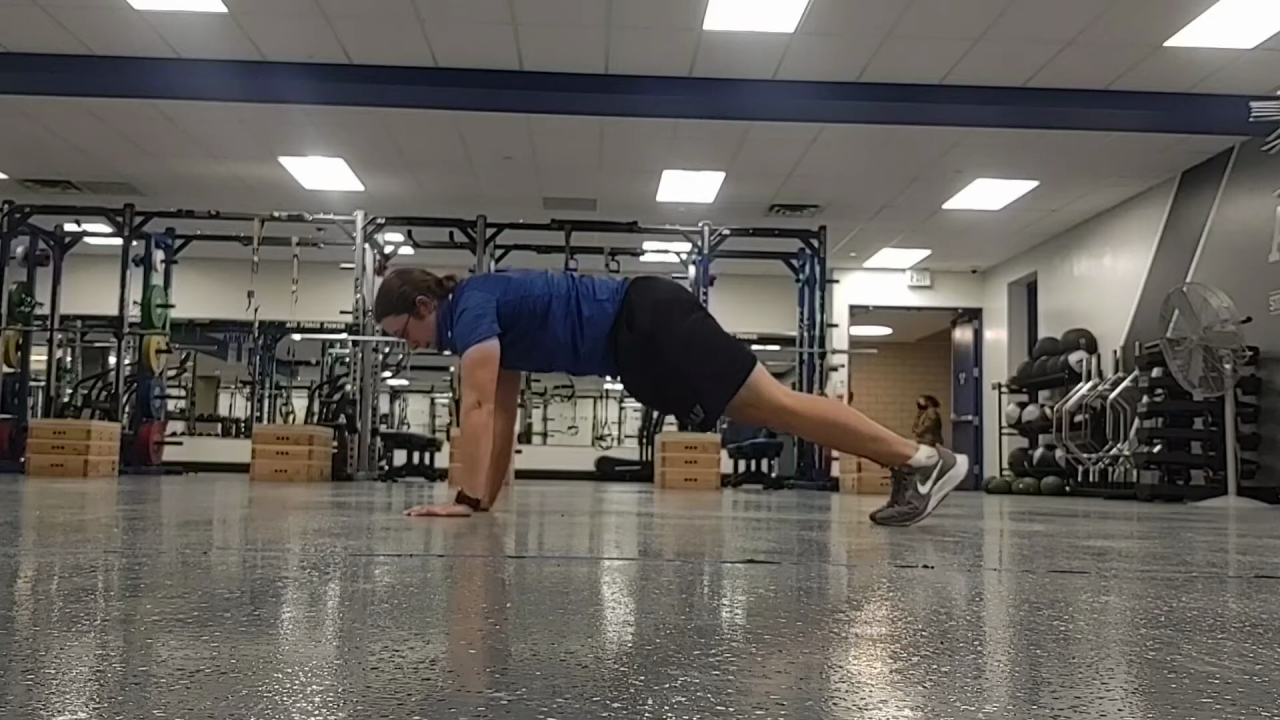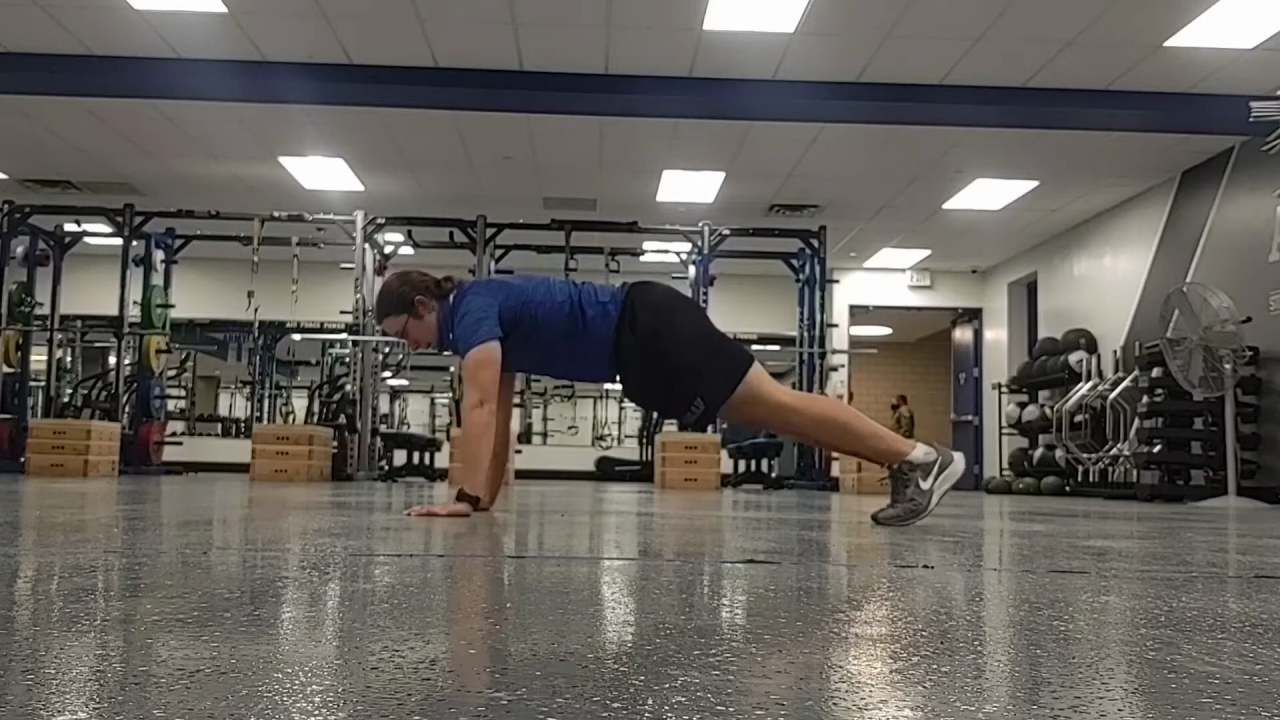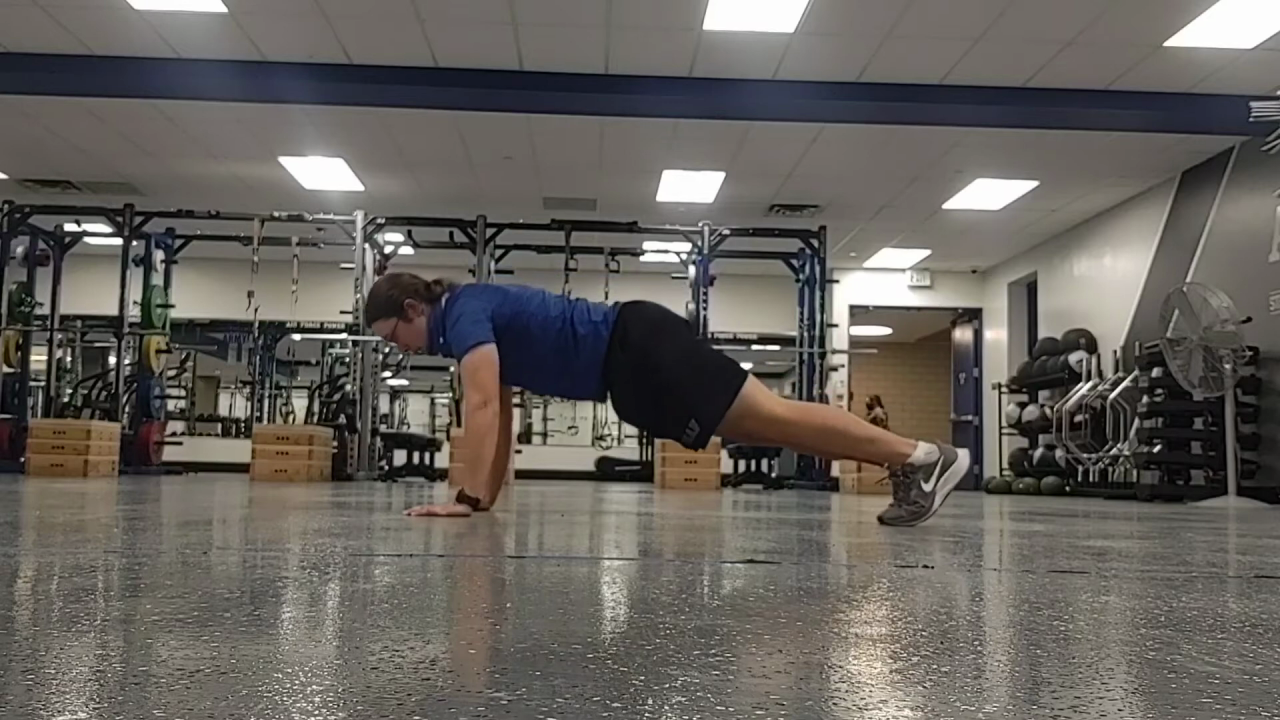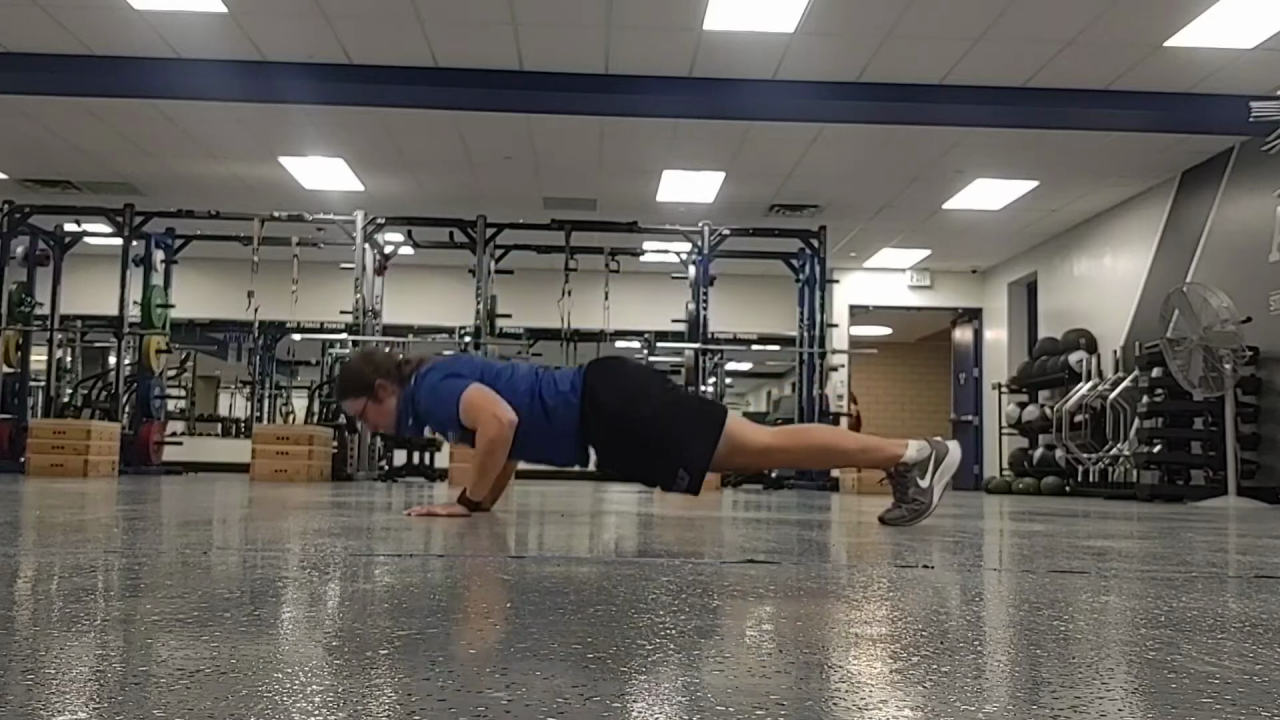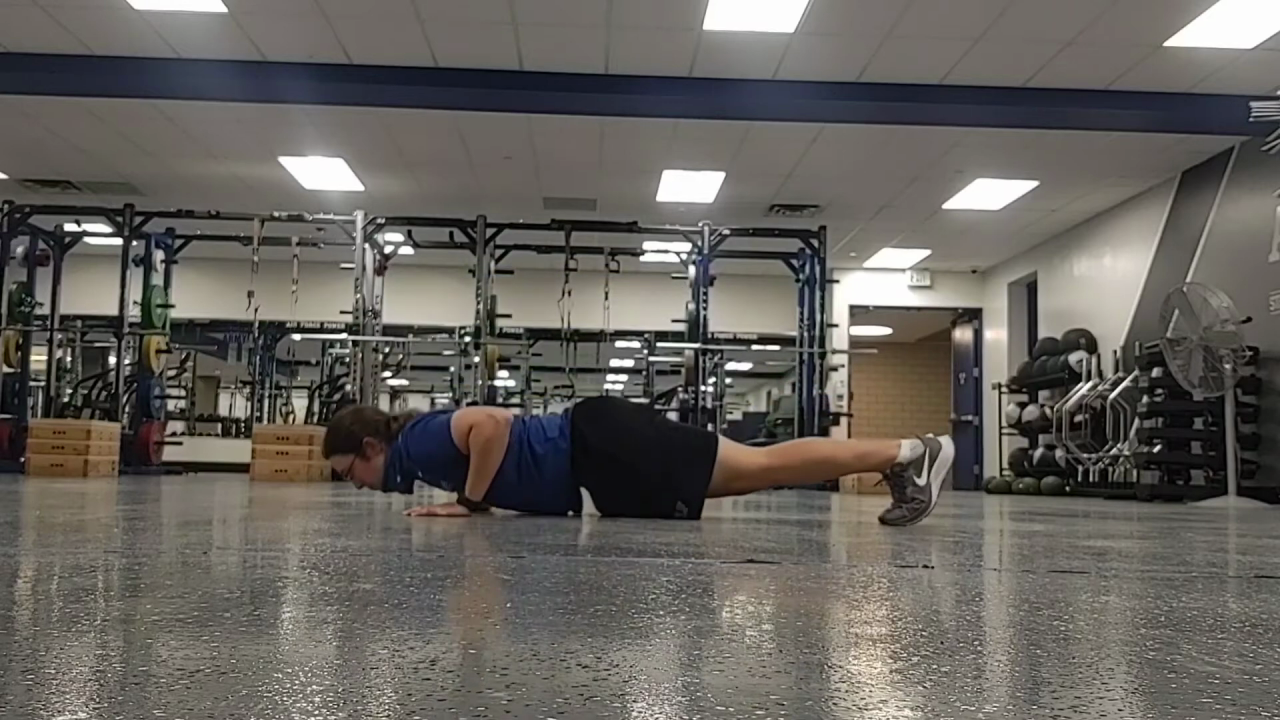
dt=0.3s
person 1, frame 1
left shoulder: (471, 306)
right shoulder: (488, 313)
left elbow: (477, 405)
right elbow: (503, 410)
left wrist: (466, 499)
right wrist: (489, 496)
left hip: (649, 322)
right hip: (642, 333)
left knee: (775, 404)
right knee: (767, 410)
left ankle: (923, 460)
right ankle: (914, 464)
person 1, frame 2
left shoulder: (472, 308)
right shoulder: (482, 315)
left elbow: (479, 405)
right elbow: (499, 412)
left wrist: (466, 498)
right wrist: (488, 497)
left hip: (648, 327)
right hip: (639, 345)
left knee: (775, 403)
right knee: (763, 414)
left ankle: (922, 457)
right ankle: (909, 462)
person 1, frame 3
left shoulder: (463, 313)
right shoulder: (471, 315)
left elbow: (482, 408)
right elbow: (499, 413)
left wrist: (468, 498)
right wrist: (487, 496)
left hip: (638, 348)
right hip: (630, 362)
left knee: (770, 416)
right knee: (765, 427)
left ankle: (922, 456)
right ankle: (912, 462)
person 1, frame 4
left shoulder: (431, 390)
right shoulder: (439, 382)
left elbow: (501, 421)
right elbow: (504, 439)
left wrist: (469, 501)
right wrist: (481, 498)
left hip: (610, 403)
right hip: (603, 408)
left knee: (760, 444)
right knee: (754, 449)
left ankle: (915, 454)
right ankle: (909, 456)
person 1, frame 5
left shoulder: (418, 443)
right shoulder: (426, 440)
left elbow: (493, 422)
left wrist: (468, 501)
right wrist: (472, 498)
left hip: (599, 445)
right hip: (594, 447)
left knee: (756, 466)
right knee: (751, 469)
left ankle: (910, 453)
right ankle: (904, 455)
